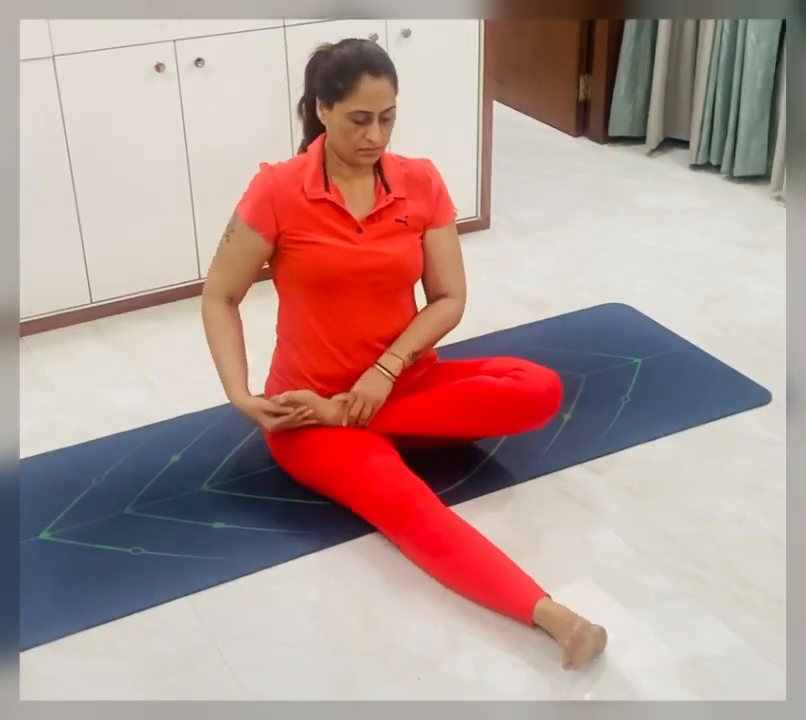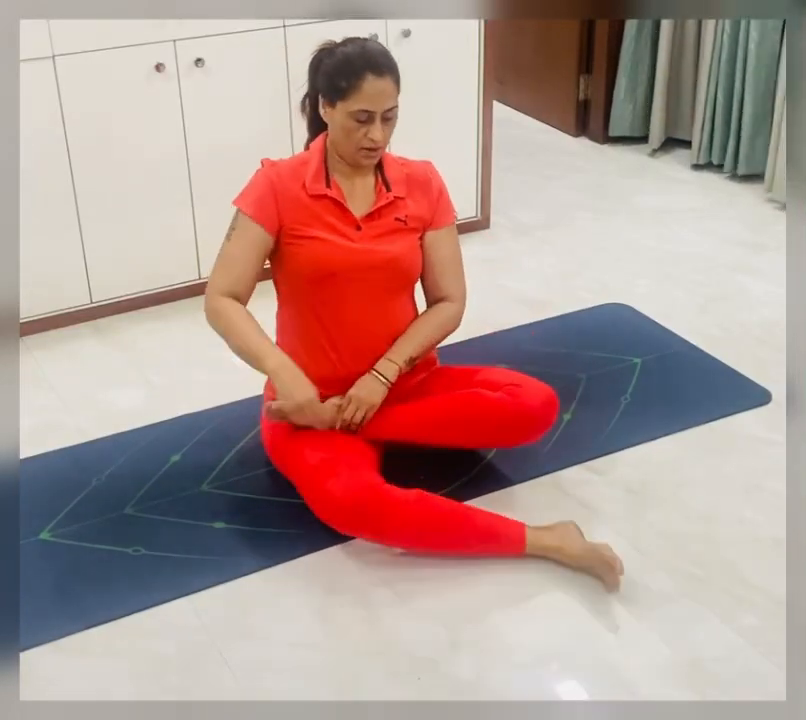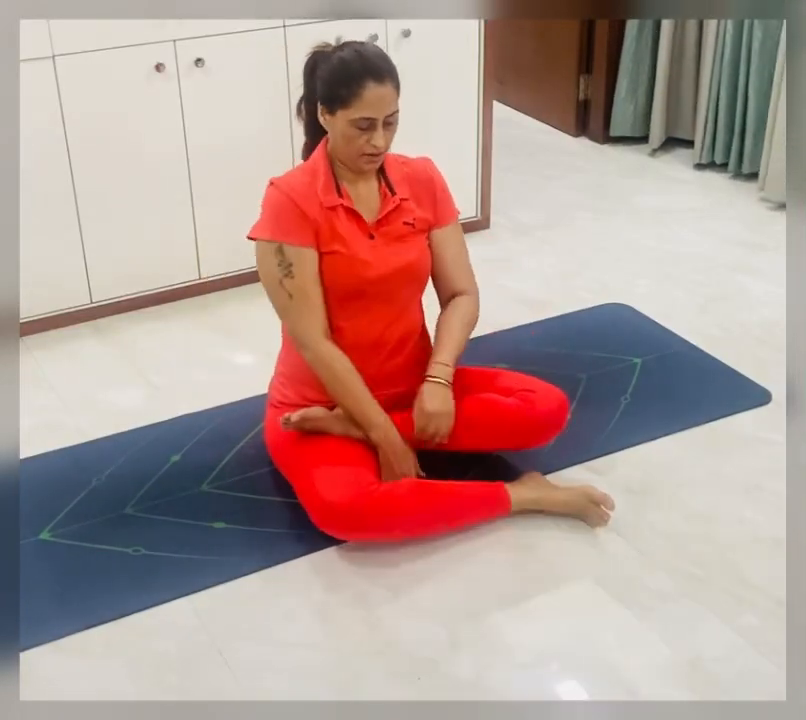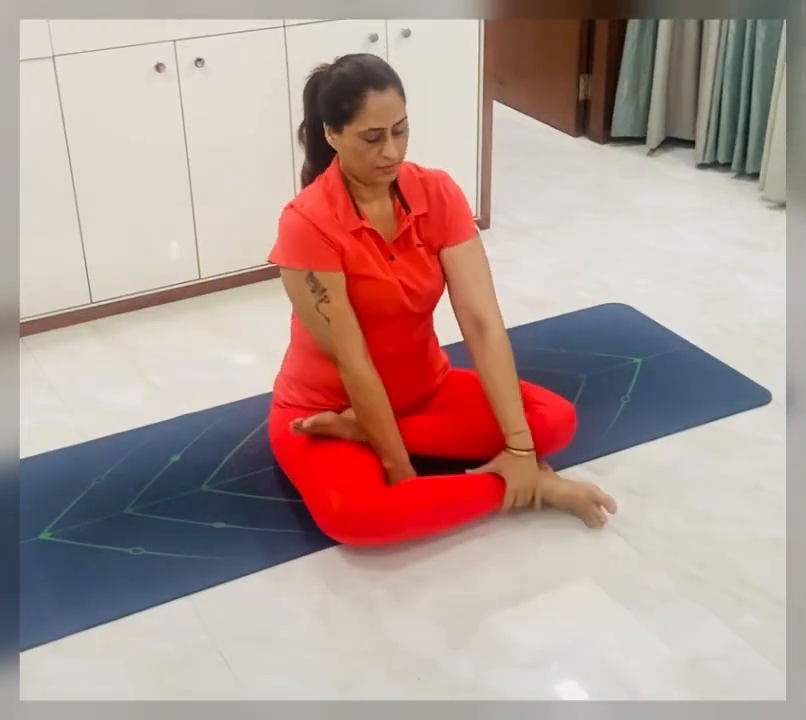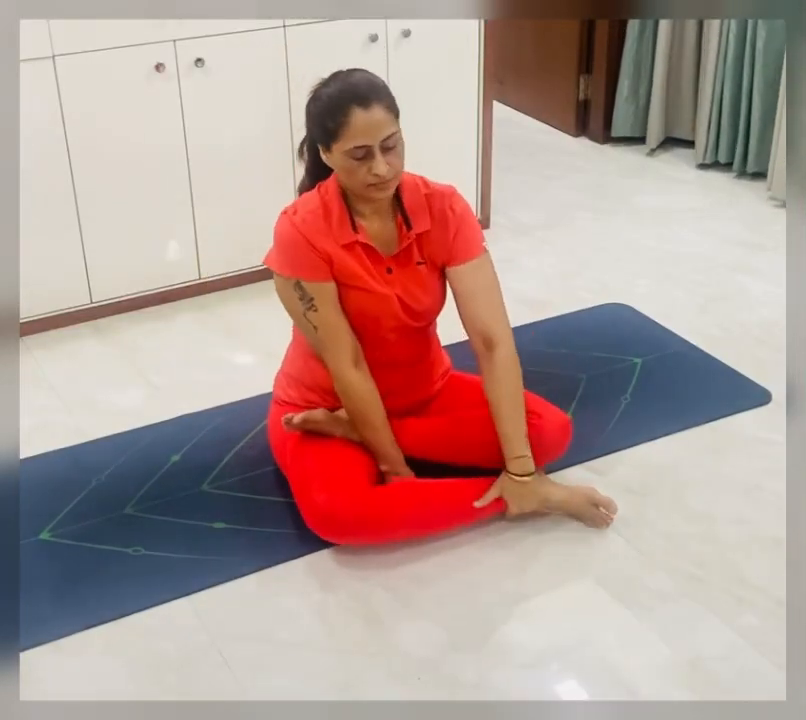
dt=0.3s
person 1, frame 1
left shoulder: (422, 183)
right shoulder: (276, 191)
left elbow: (450, 299)
right elbow: (219, 298)
left wrist: (387, 370)
right wrist: (239, 395)
left hip: (405, 379)
right hip: (313, 399)
left knee: (539, 391)
right knee: (404, 502)
left ankle: (344, 422)
right ankle: (546, 612)
person 1, frame 2
left shoulder: (422, 183)
right shoulder: (278, 185)
left elbow: (448, 303)
right elbow: (220, 301)
left wrist: (381, 375)
right wrist: (283, 376)
left hip: (406, 383)
right hip: (310, 397)
left knee: (536, 405)
right knee: (345, 499)
left ankle: (343, 427)
right ankle: (540, 542)
person 1, frame 3
left shoulder: (423, 181)
right shoulder: (290, 201)
left elbow: (462, 295)
right elbow: (311, 342)
left wrist: (437, 381)
right wrist: (384, 433)
left hip: (414, 384)
right hip: (318, 400)
left knee: (546, 410)
right knee: (341, 506)
left ankle: (354, 428)
right ankle: (526, 495)
person 1, frame 4
left shoulder: (438, 193)
right shoulder: (308, 224)
left elbow: (483, 320)
right elbow: (352, 361)
left wrist: (519, 443)
right wrist: (398, 466)
left hip: (423, 388)
right hip: (323, 405)
left knee: (554, 421)
right knee: (352, 514)
left ankle: (363, 433)
right ankle: (516, 491)
person 1, frame 5
left shoulder: (444, 208)
right shoulder: (301, 231)
left elbow: (493, 340)
right elbow: (345, 366)
left wrist: (520, 467)
right wrist: (395, 470)
left hip: (425, 390)
right hip: (323, 403)
left knee: (550, 432)
right knee: (335, 512)
left ankle: (356, 434)
right ankle: (540, 497)
